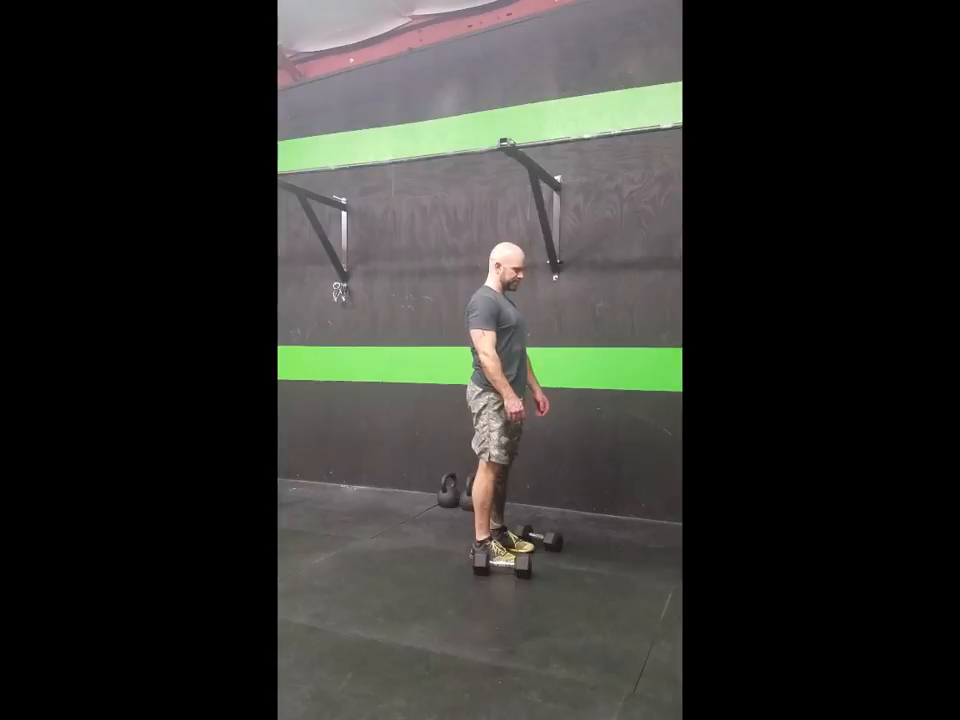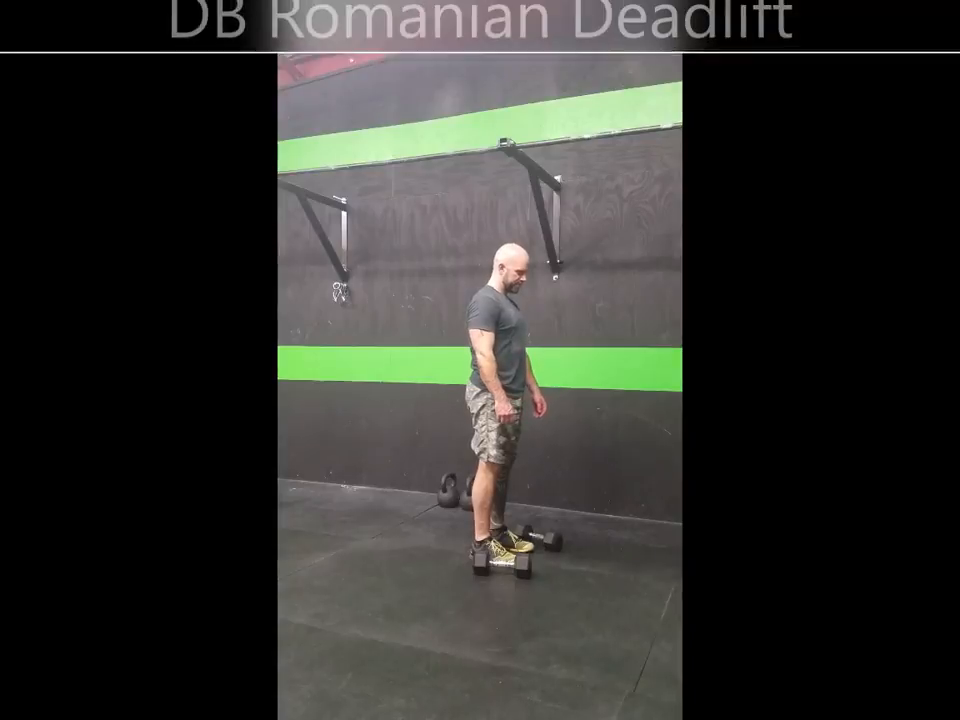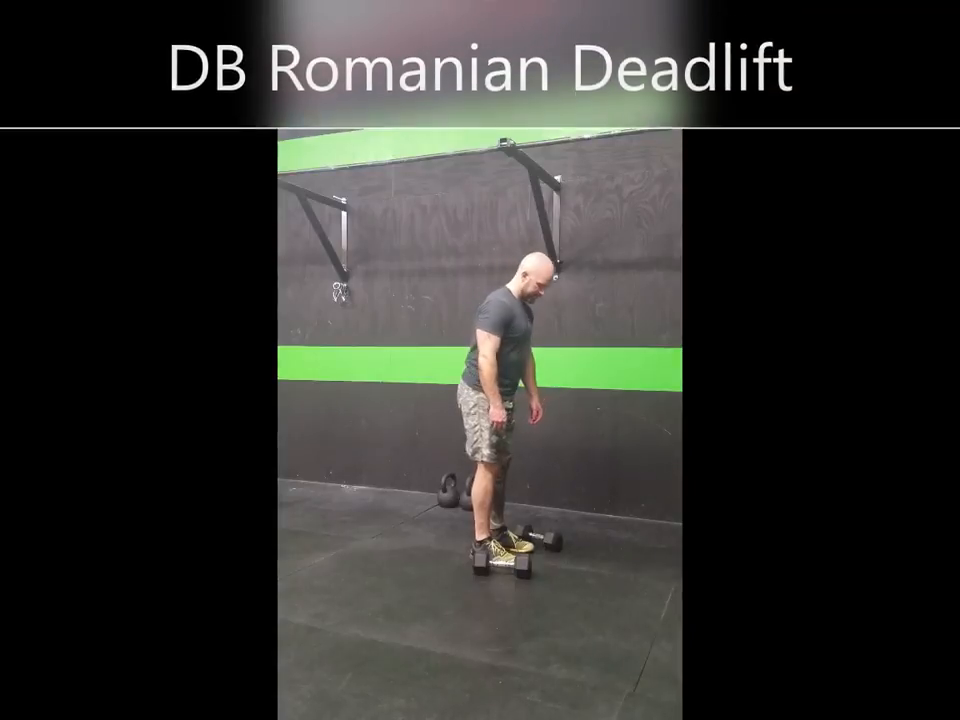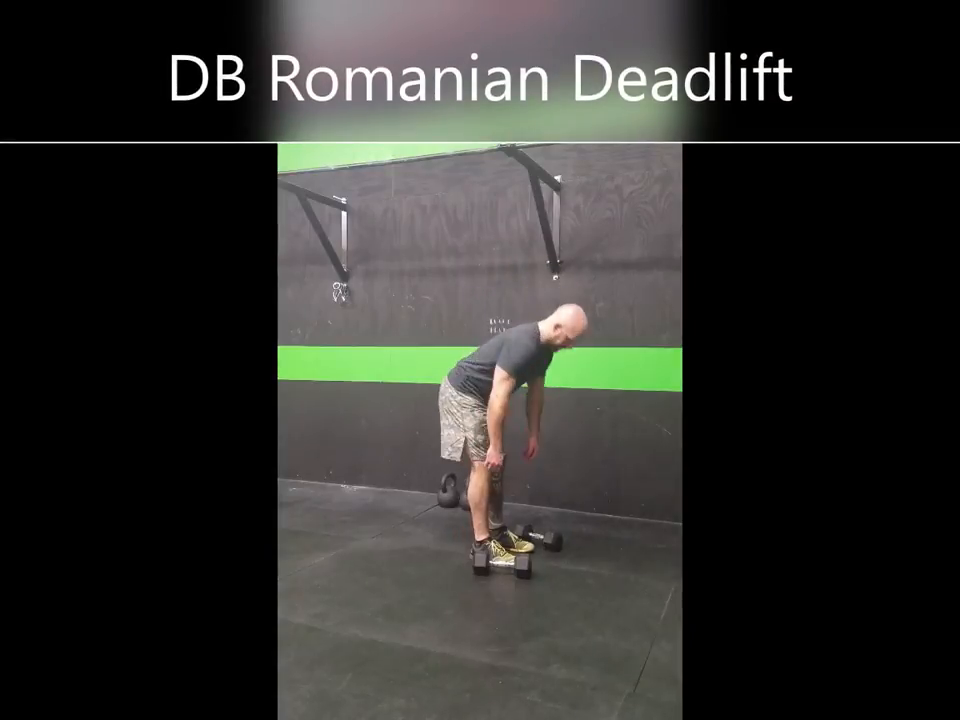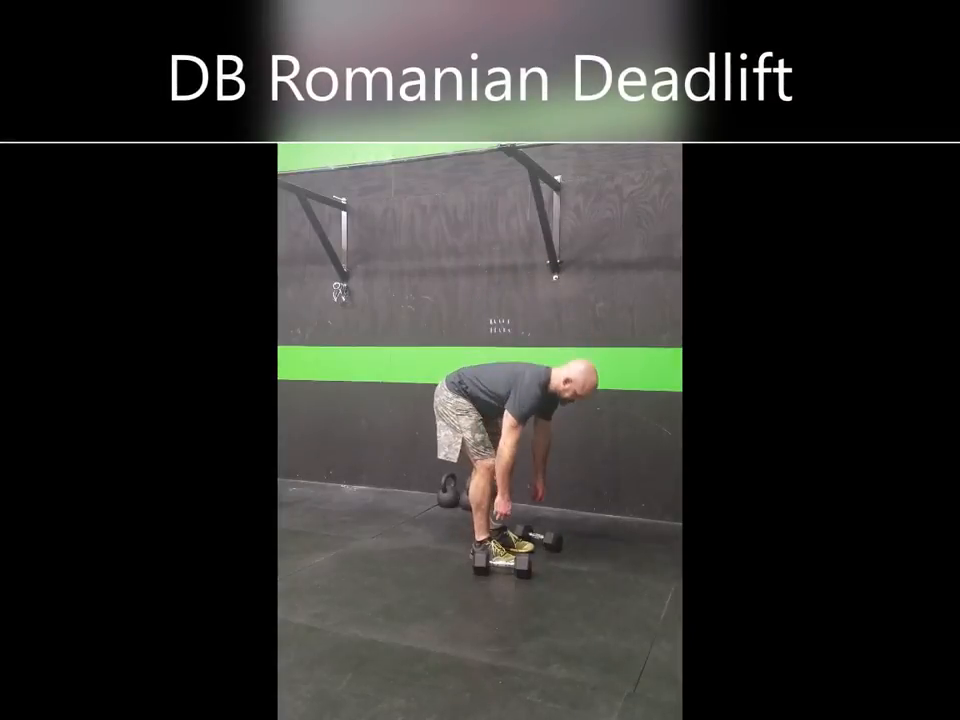
dt=0.3s
person 1, frame 1
left shoulder: (505, 302)
right shoulder: (483, 302)
right elbow: (486, 355)
left wrist: (535, 389)
right wrist: (508, 396)
left hip: (508, 396)
right hip: (492, 397)
left knee: (502, 467)
right knee: (489, 466)
left ankle: (497, 530)
right ankle: (482, 542)
person 1, frame 2
left shoulder: (508, 303)
right shoulder: (485, 301)
right elbow: (483, 354)
left wrist: (534, 389)
right wrist: (499, 399)
left hip: (510, 396)
right hip: (491, 397)
left knee: (503, 466)
right knee: (490, 466)
left ankle: (498, 530)
right ankle: (481, 541)
person 1, frame 3
left shoulder: (525, 309)
right shoulder: (499, 305)
left elbow: (525, 356)
right elbow: (486, 357)
left wrist: (533, 395)
right wrist: (494, 406)
left hip: (502, 395)
right hip: (478, 393)
left knee: (501, 464)
right knee: (488, 465)
left ankle: (497, 530)
right ankle: (481, 541)
person 1, frame 4
left shoulder: (543, 348)
right shoulder: (522, 344)
left elbow: (535, 392)
right elbow: (498, 397)
left wrist: (533, 434)
right wrist: (495, 447)
left hip: (480, 397)
right hip: (461, 394)
left knee: (496, 467)
right knee: (483, 466)
left ankle: (498, 530)
right ankle: (481, 542)
person 1, frame 5
left shoulder: (548, 389)
right shoulder: (530, 389)
left elbow: (542, 437)
right elbow: (508, 444)
left wrist: (539, 479)
right wrist: (503, 497)
left hip: (477, 401)
right hip: (454, 397)
left knee: (497, 462)
right knee: (486, 464)
left ankle: (498, 531)
right ankle: (482, 543)
